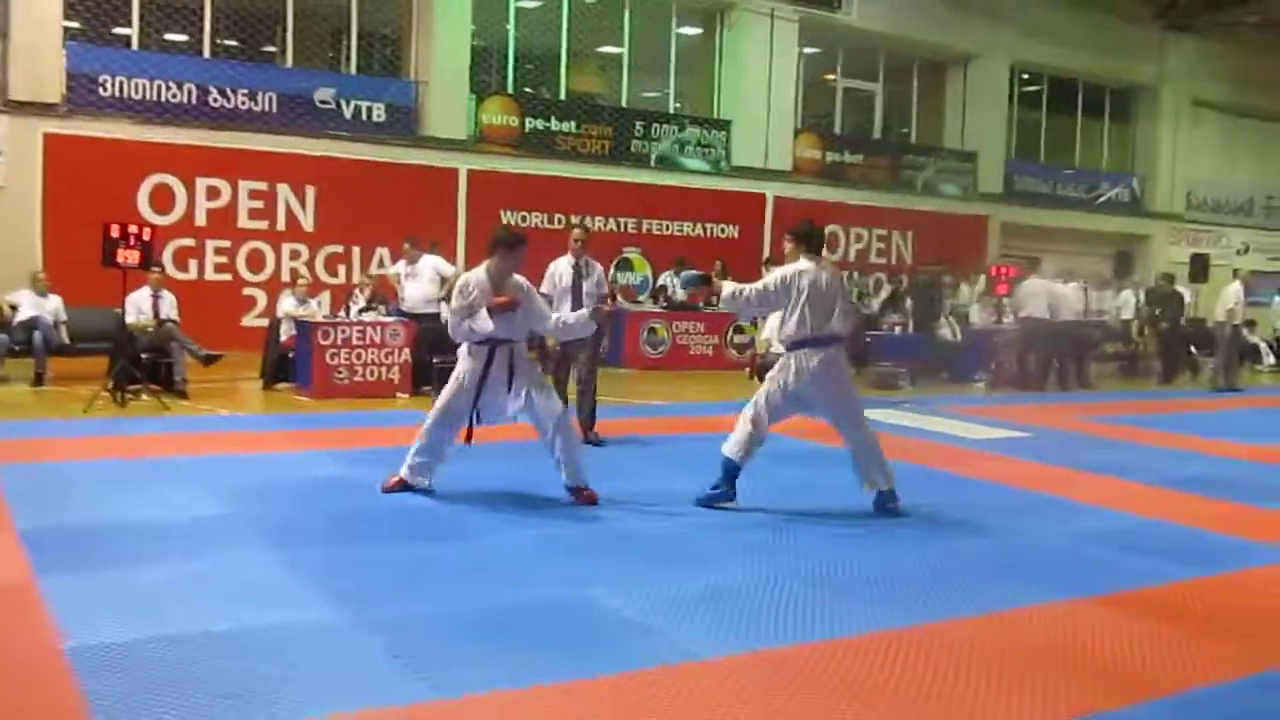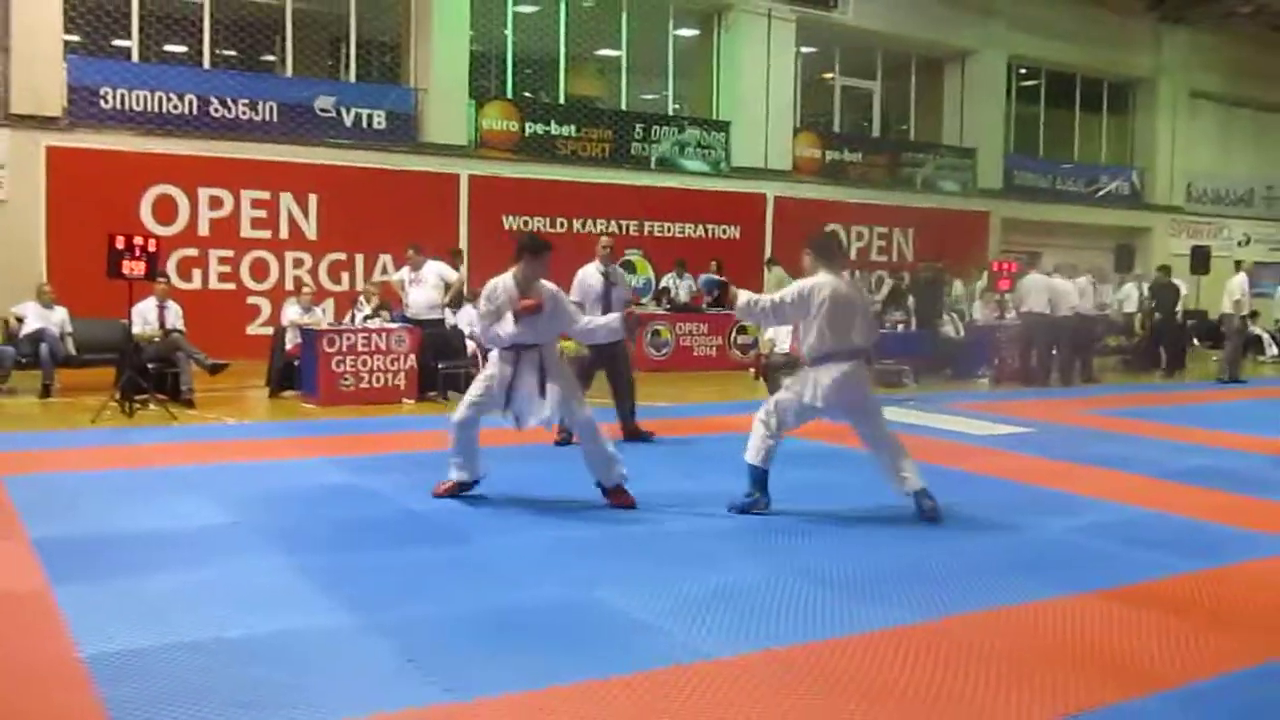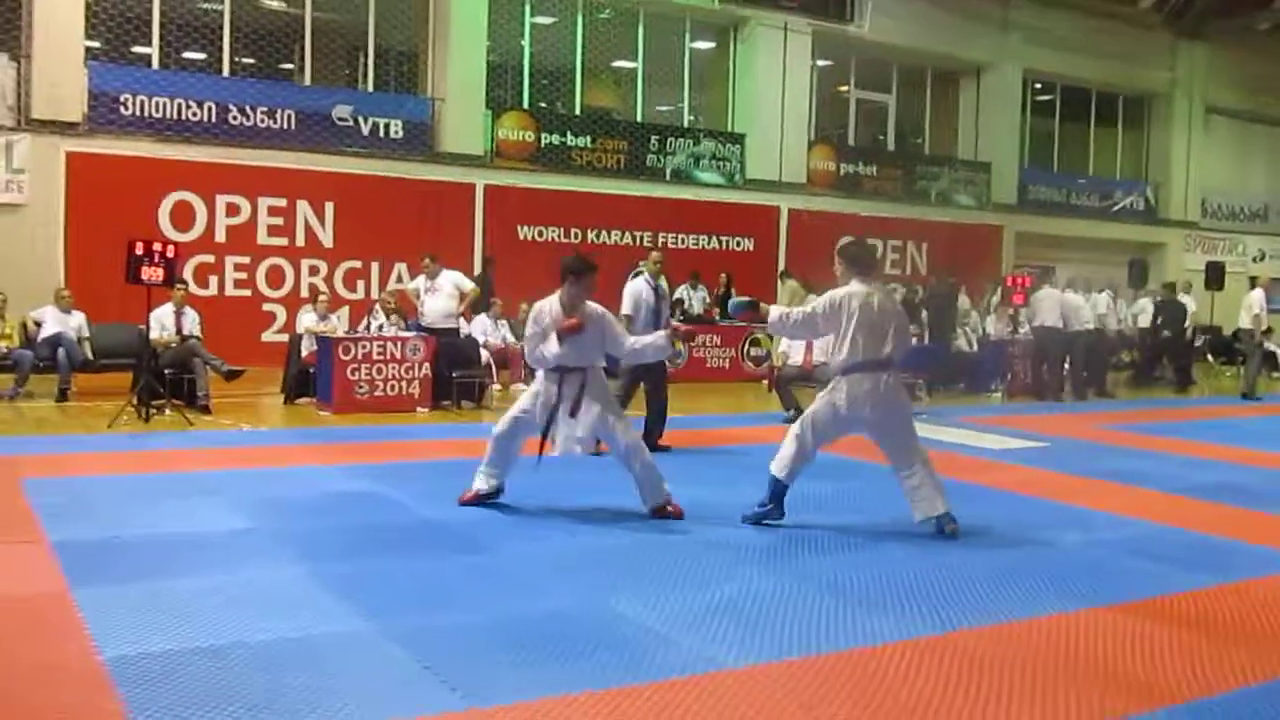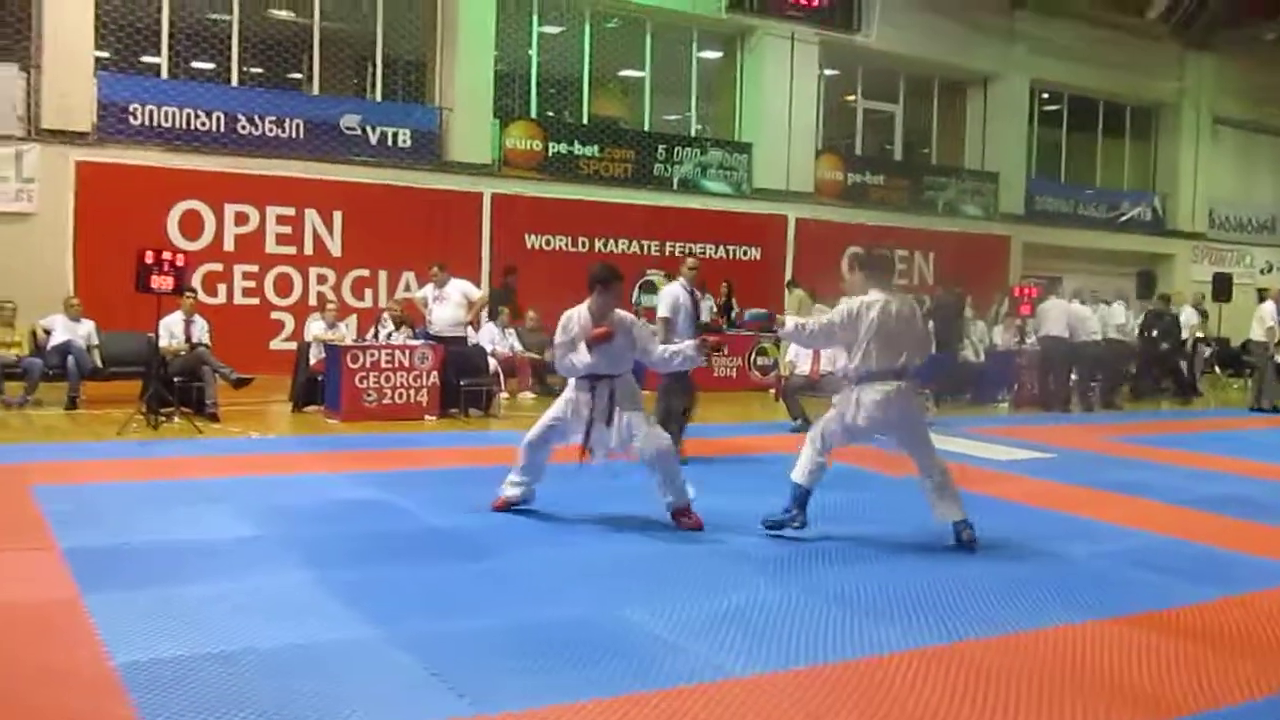
dt=0.2s
person 1, frame 1
left shoulder: (788, 275)
right shoulder: (835, 277)
left elbow: (749, 298)
right elbow: (848, 318)
left wrist: (716, 285)
left hip: (800, 363)
right hip: (833, 361)
left knee: (754, 417)
right knee: (855, 427)
left ankle: (725, 485)
right ankle: (885, 492)
person 1, frame 2
left shoulder: (807, 288)
right shoulder: (856, 291)
left elbow: (768, 308)
right elbow: (869, 332)
left wrist: (736, 295)
left hip: (820, 376)
right hip: (854, 375)
left knee: (768, 421)
right knee: (881, 438)
left ankle: (757, 492)
right ankle: (921, 497)
person 1, frame 3
left shoulder: (838, 298)
right shoulder: (890, 301)
left elbow: (799, 321)
right elbow: (903, 342)
left wrist: (764, 310)
left hip: (852, 387)
right hip: (888, 386)
left knee: (802, 436)
right knee: (909, 455)
left ankle: (772, 503)
right ankle: (942, 517)
person 1, frame 4
left shoulder: (856, 307)
right shoulder: (909, 309)
left elbow: (816, 331)
right elbow: (922, 350)
left wrist: (782, 322)
left hip: (865, 396)
right hip: (901, 395)
left knee: (817, 443)
right knee: (929, 461)
left ankle: (795, 510)
right ankle: (962, 527)
person 2, frame 1
left shoulder: (521, 286)
right shoulder: (468, 283)
left elbow: (550, 324)
right elbow: (457, 331)
left wrist: (589, 316)
right wrist: (489, 312)
left hip: (515, 361)
right hip: (477, 361)
left knee: (555, 417)
right knee: (439, 420)
left ankle: (576, 483)
right ankle: (412, 475)
person 2, frame 2
left shoulder: (550, 292)
right shoulder: (495, 289)
left elbow: (581, 327)
right elbow: (487, 336)
left wrist: (619, 321)
right wrist: (516, 316)
left hip: (544, 364)
right hip: (505, 364)
left knee: (583, 420)
right knee: (464, 418)
left ankle: (612, 484)
right ankle: (463, 476)
person 2, frame 3
left shoulder: (597, 314)
right shoulder: (542, 310)
left elbow: (628, 348)
right elbow: (533, 356)
left wrist: (665, 337)
right wrist: (559, 337)
left hip: (588, 386)
right hip: (550, 385)
left knee: (628, 442)
right knee: (506, 432)
left ankle: (659, 501)
right ankle: (488, 486)
person 2, frame 4
left shoulder: (626, 322)
right shoulder: (571, 319)
left elbow: (658, 356)
right elbow: (563, 365)
left wrist: (696, 347)
right wrist: (589, 345)
left hip: (620, 394)
right hip: (582, 393)
left knee: (658, 447)
right knee: (536, 440)
left ankle: (680, 507)
right ankle: (516, 492)
person 3, frame 1
left shoulder: (596, 269)
right shoulder: (556, 267)
left elbow: (603, 302)
right elbow: (546, 301)
left wrist: (605, 332)
left hip: (588, 333)
left knee: (587, 381)
right knee: (558, 382)
left ankle: (587, 429)
person 3, frame 2
left shoulder: (620, 275)
right shoulder: (584, 274)
left elbow: (627, 306)
right elbow: (576, 308)
left wrist: (629, 335)
left hip: (615, 338)
right hip: (591, 339)
left knee: (624, 384)
right knee: (577, 385)
left ankle: (630, 429)
right ankle: (565, 431)
person 3, frame 3
left shoulder: (662, 290)
right shoulder: (634, 286)
right elbow: (626, 320)
left knee: (658, 398)
right knee: (622, 395)
left ankle: (651, 439)
person 3, frame 4
left shoulder: (695, 295)
right shoulder: (671, 291)
right elbow: (663, 323)
left knee: (667, 401)
right knee: (685, 399)
right ankle: (672, 447)
